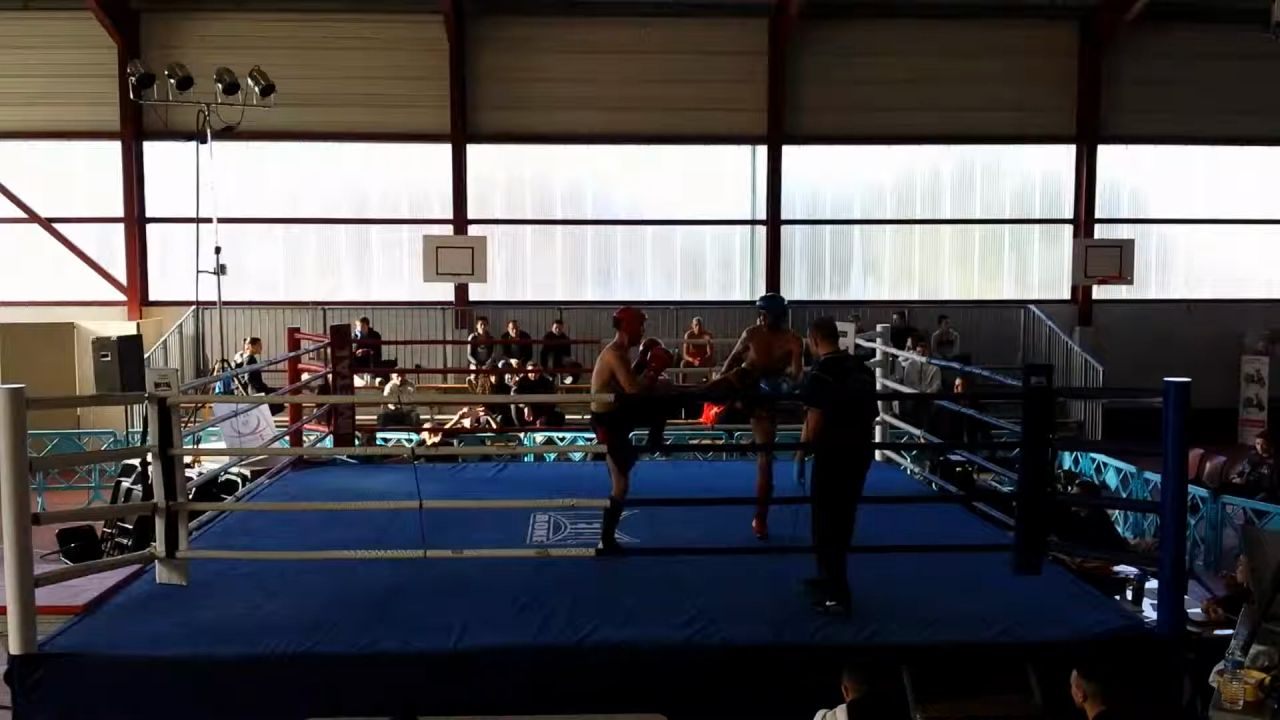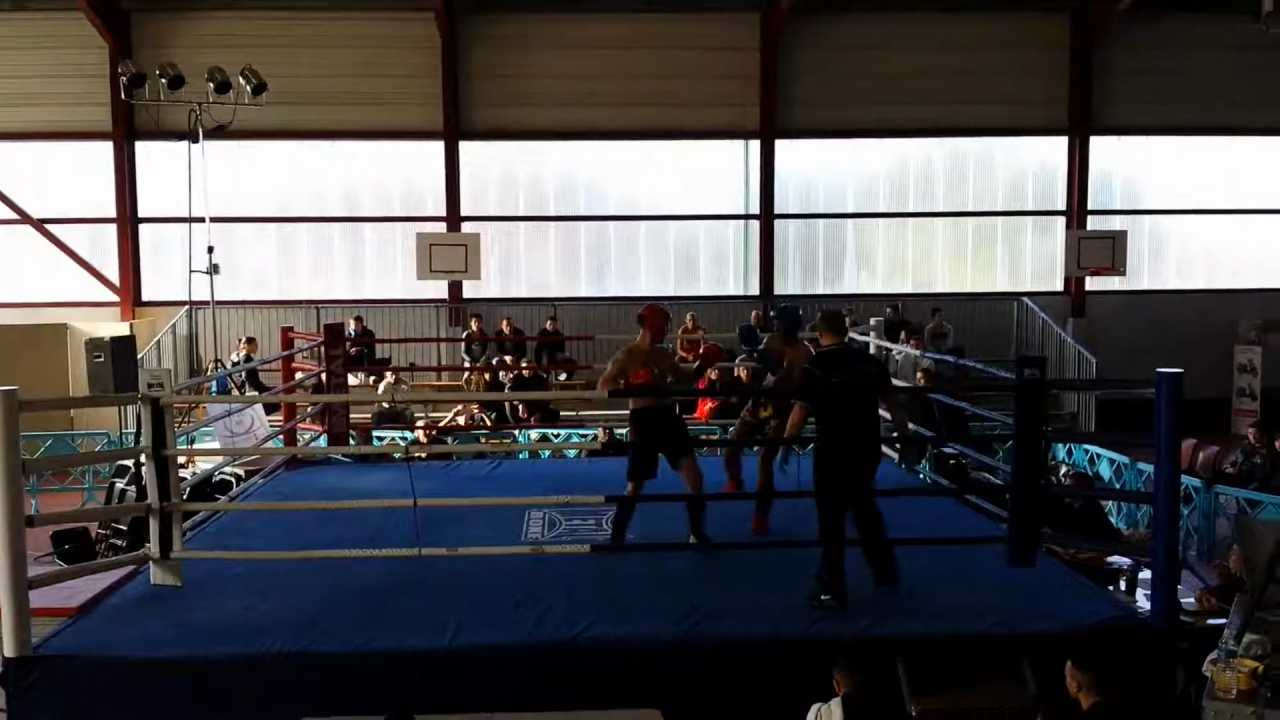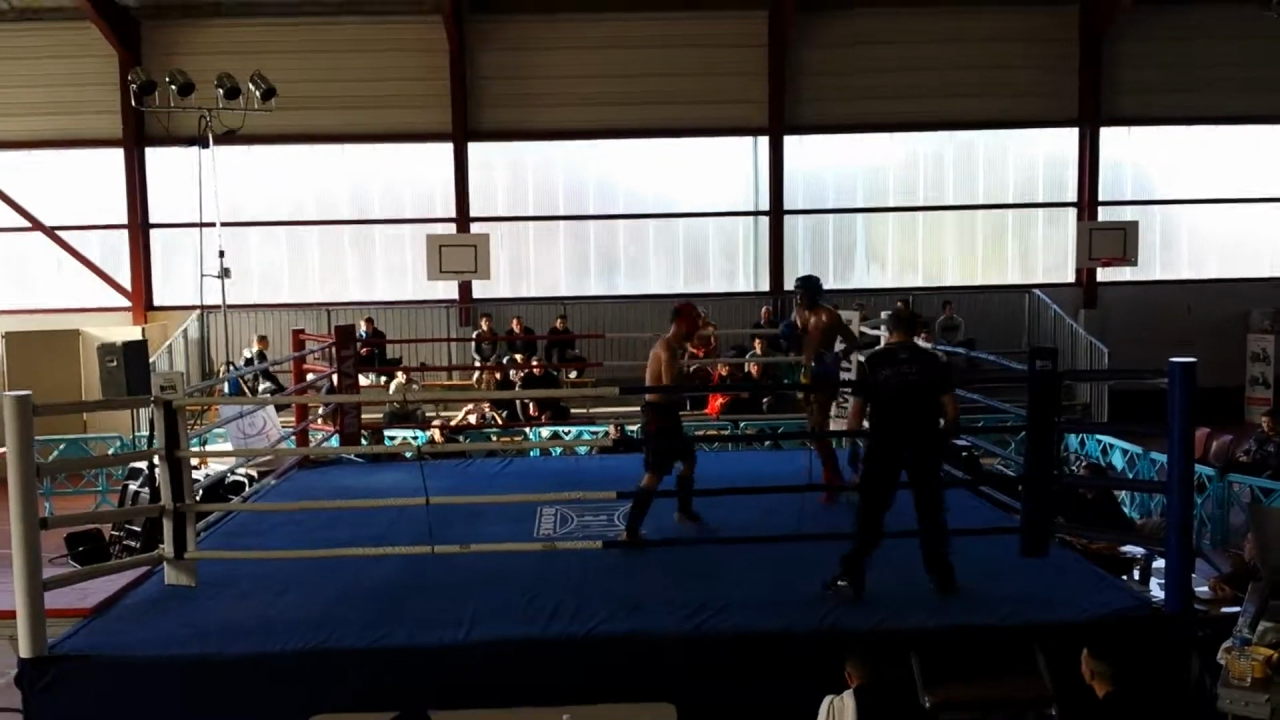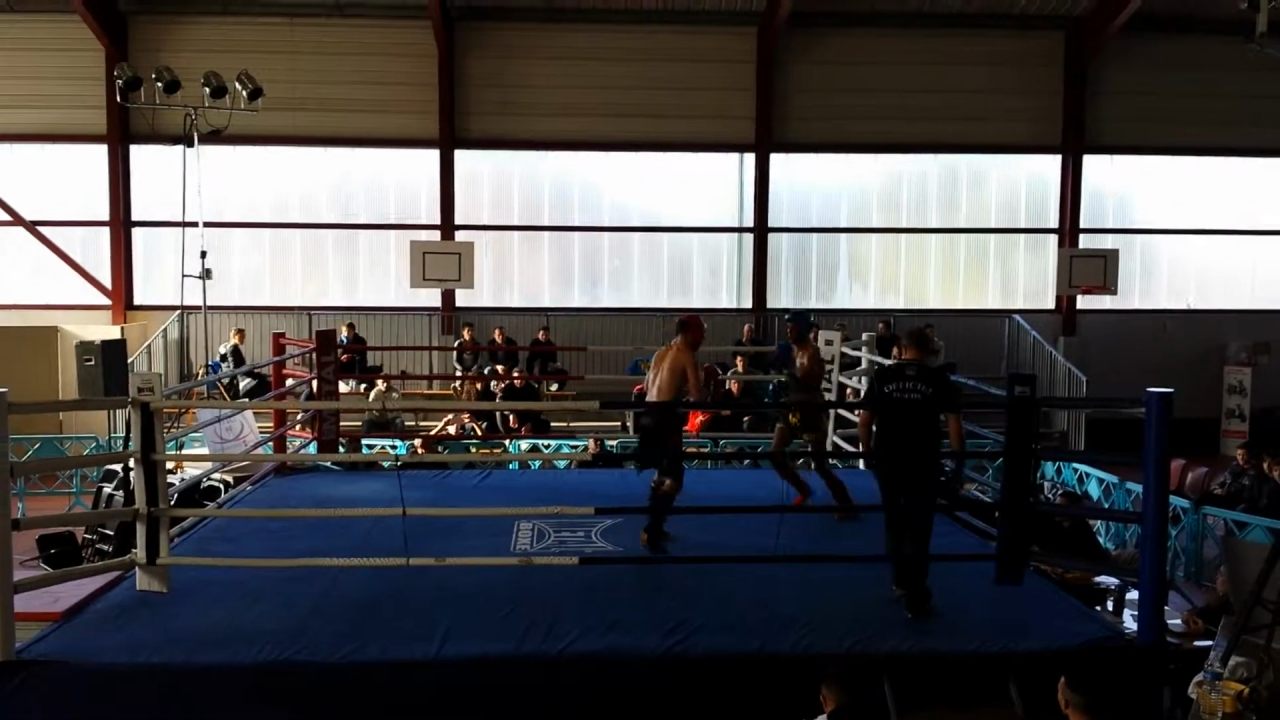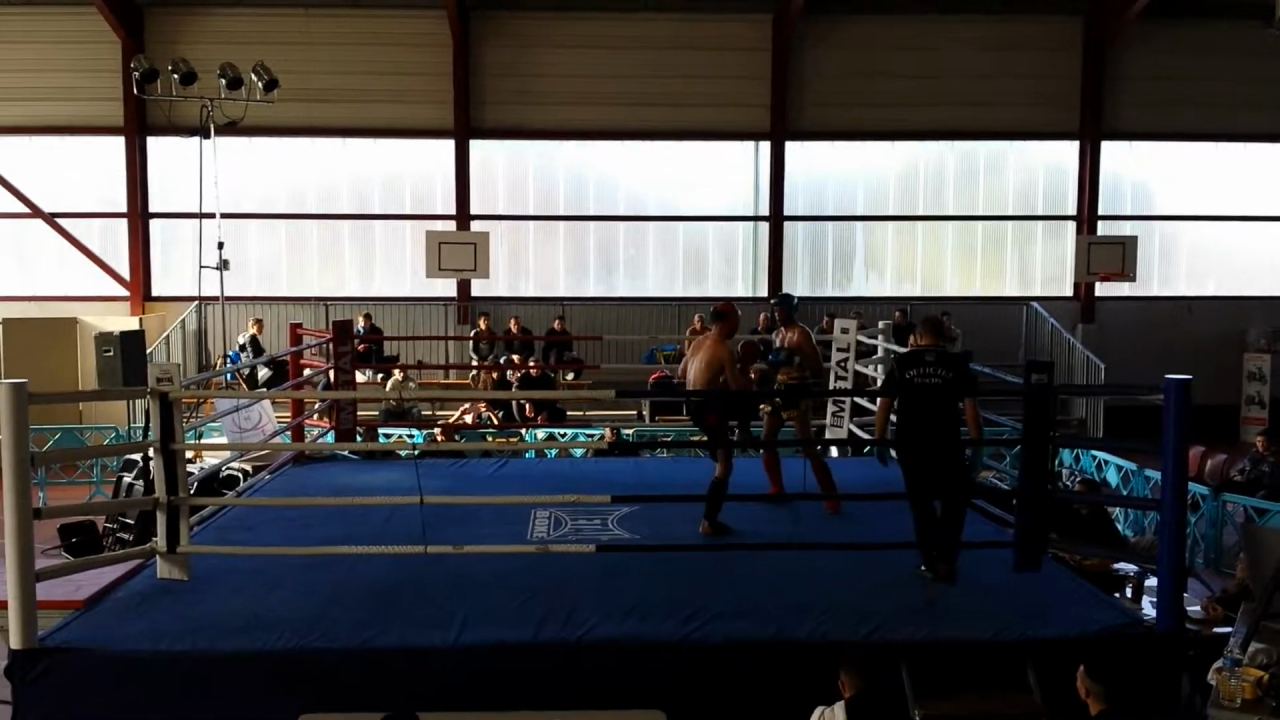
dt=0.4s
person 1, frame 1
left shoulder: (821, 372)
right shoulder: (862, 369)
left elbow: (813, 422)
right elbow: (872, 413)
left wrist: (801, 456)
left hip: (833, 455)
right hip: (861, 452)
left knee: (826, 522)
right knee: (843, 520)
left ankle: (836, 594)
right ankle: (830, 581)
person 1, frame 2
left shoulder: (816, 366)
right shoulder: (870, 362)
left elbow: (800, 415)
right elbow: (893, 405)
left wrist: (784, 450)
right wrist: (905, 437)
left hip: (833, 449)
right hip: (867, 447)
left knee: (831, 518)
right knee: (866, 509)
left ankle: (832, 590)
right ankle: (886, 573)
person 1, frame 3
left shoulder: (873, 362)
right shoulder: (932, 362)
left elbow: (857, 409)
right elbow: (951, 410)
left wrist: (852, 446)
right wrist: (945, 435)
left hip: (883, 446)
right hip: (925, 445)
left knee: (871, 512)
right knee: (931, 512)
left ankle: (851, 577)
right ankle: (942, 577)
person 1, frame 4
left shoulder: (882, 377)
right shoulder: (939, 380)
left elbow: (865, 421)
right elbow: (954, 426)
left wrist: (869, 452)
right wrist: (959, 462)
left hip: (886, 461)
right hip: (923, 463)
left knee: (895, 521)
right knee: (918, 528)
left ankle: (901, 581)
right ankle: (916, 600)
person 1, frame 5
left shoulder: (902, 363)
right shoulder: (957, 365)
left elbow: (884, 406)
right elbow: (971, 410)
left wrist: (880, 442)
right wrist: (977, 448)
left hip: (910, 445)
right hip: (947, 445)
left knee: (921, 503)
right knee: (954, 503)
left ankle: (930, 563)
right ankle: (945, 560)
person 2, frame 1
left shoulder: (620, 352)
right shoulder: (614, 355)
left elbow: (629, 383)
right elbow: (634, 389)
left wrist: (645, 363)
right wrist: (655, 371)
left hip: (621, 412)
right hip: (606, 420)
right knee: (621, 483)
left ankle: (655, 439)
person 2, frame 2
left shoulder: (664, 353)
right shoulder: (624, 357)
left elbow: (684, 380)
right elbow: (602, 387)
left wrist: (702, 366)
right wrist: (630, 384)
left hip: (668, 416)
right hip: (643, 420)
left knee: (693, 475)
right knee: (635, 485)
person 2, frame 3
left shoulder: (668, 345)
right shoulder: (668, 347)
left elbow: (652, 378)
right elbow: (670, 385)
left hip: (664, 411)
right hip: (659, 414)
left knee: (689, 459)
right knee: (655, 475)
left ankle: (684, 509)
person 2, frame 4
left shoulder: (662, 353)
right shoulder: (688, 356)
right elbow: (697, 396)
left hip: (648, 414)
right hip: (665, 416)
left knee: (662, 473)
right knee: (674, 479)
left ankle: (655, 526)
person 2, frame 5
left shoulder: (697, 342)
right shoulder: (724, 350)
left elbow: (682, 374)
right elbow: (738, 386)
right wrist: (741, 373)
left hip: (695, 402)
right hip: (706, 406)
right knee: (724, 464)
person 3, frame 1
left shoulder: (794, 341)
right shoulder: (751, 333)
left elbow: (796, 374)
right elbow: (732, 358)
left wrist: (785, 385)
right wrist: (720, 379)
left hip: (764, 398)
right hip: (741, 383)
left knee: (765, 458)
left ankle: (760, 518)
person 3, frame 2
left shoulder: (804, 353)
right shoulder: (772, 341)
left elbow: (795, 385)
right elbow: (758, 356)
left hip: (781, 407)
right hip: (761, 400)
left knee: (766, 461)
right knee: (733, 445)
left ankle: (761, 517)
right ankle: (735, 482)
person 3, frame 3
left shoulder: (829, 317)
right shoulder: (799, 313)
left elbow: (852, 342)
left wrist: (835, 359)
left hip: (825, 378)
right hip: (808, 375)
left knee: (818, 432)
right knee: (814, 432)
left ankle: (834, 481)
right ankle: (834, 479)
person 3, frame 4
left shoulder: (811, 353)
right shoulder: (794, 349)
left elbow: (807, 385)
left wrist: (790, 370)
left hip: (811, 412)
right hip: (793, 408)
left knee: (819, 465)
right knee: (776, 455)
left ankle: (846, 505)
right ankle: (804, 490)
person 3, frame 5
left shoulder: (802, 333)
right shoulder: (777, 334)
left elbow: (818, 366)
left wrist: (792, 359)
right wrist: (769, 360)
left hip: (797, 392)
right hip: (778, 391)
left knee: (806, 444)
right knee: (767, 442)
left ankle: (830, 495)
right ankle: (777, 489)
